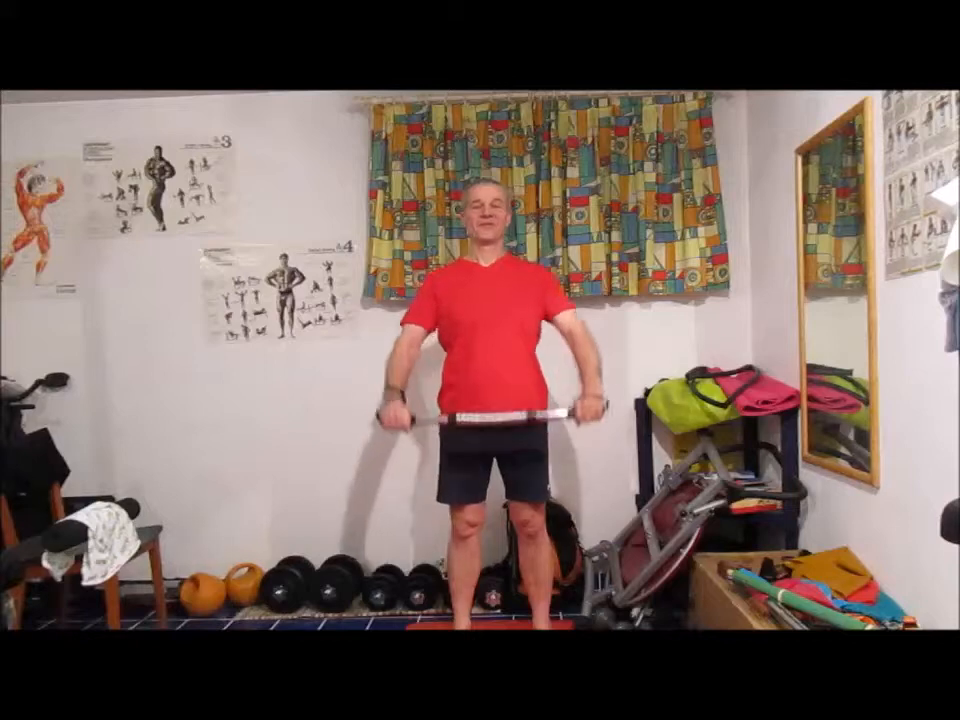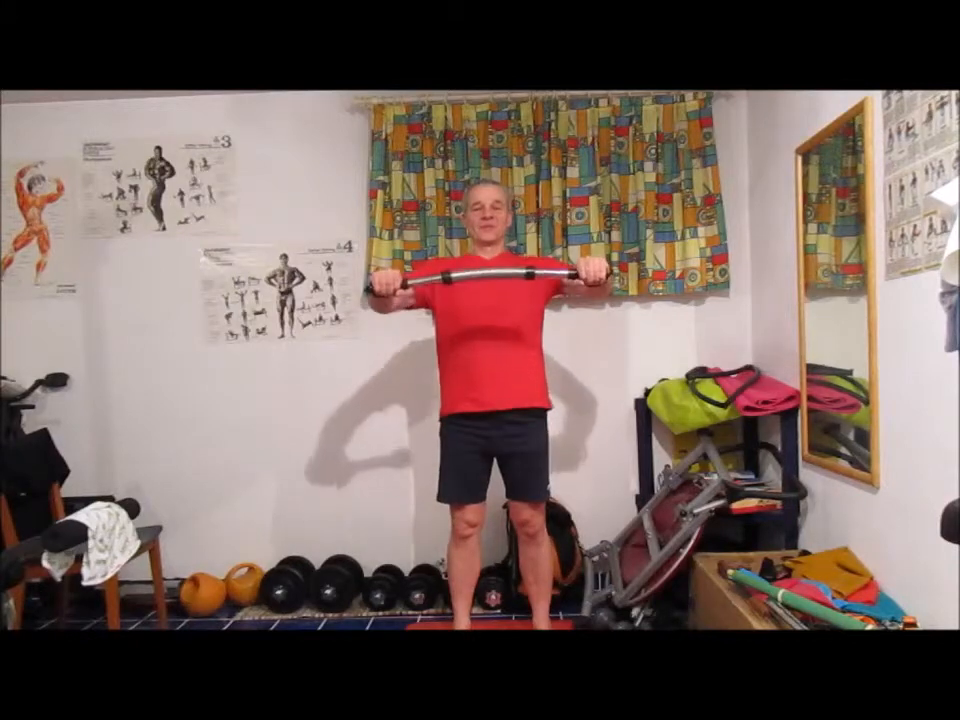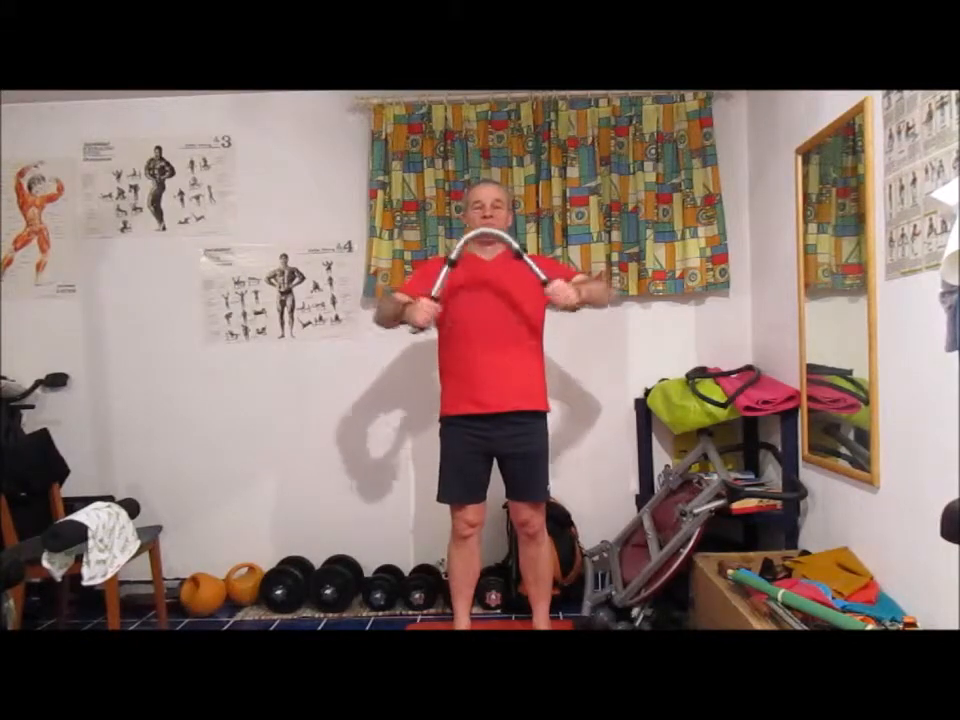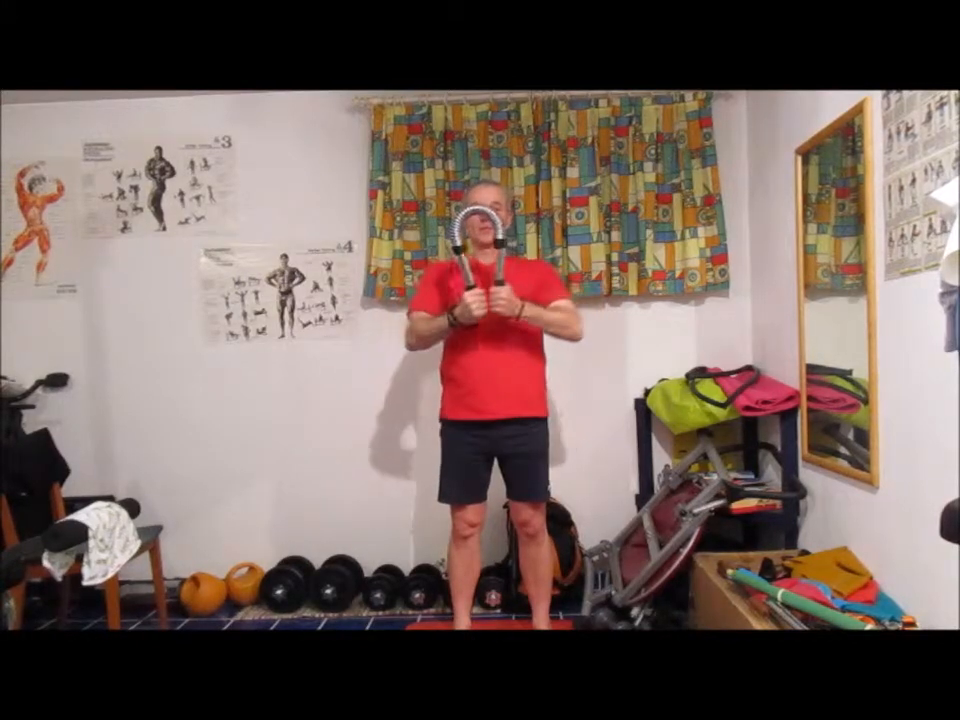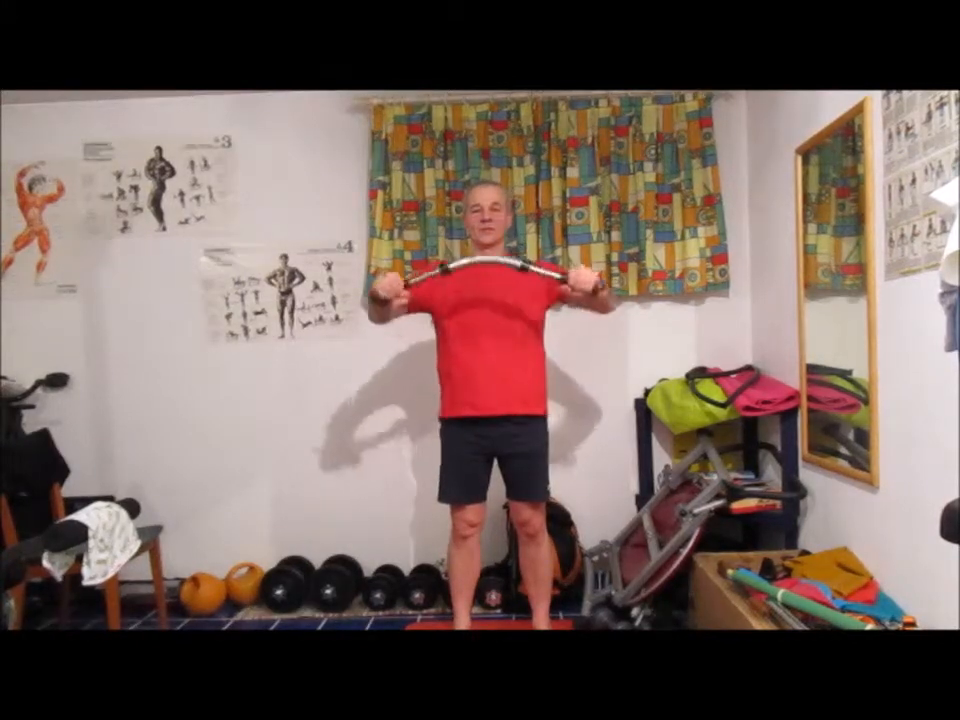
dt=0.5s
person 1, frame 1
left shoulder: (535, 276)
right shoulder: (439, 280)
left elbow: (576, 330)
right elbow: (406, 342)
left wrist: (592, 385)
right wrist: (394, 394)
left hip: (525, 420)
right hip: (461, 422)
left knee: (531, 524)
right knee: (465, 525)
left ankle: (541, 623)
right ankle: (461, 623)
person 1, frame 2
left shoulder: (537, 268)
right shoulder: (439, 271)
left elbow: (590, 284)
right elbow: (387, 302)
left wrist: (597, 272)
right wrist: (382, 287)
left hip: (524, 416)
right hip: (462, 419)
left knee: (531, 523)
right knee: (465, 524)
left ankle: (542, 622)
right ankle: (461, 623)
person 1, frame 3
left shoulder: (538, 267)
right shoulder: (439, 269)
left elbow: (603, 292)
right elbow: (383, 313)
left wrist: (574, 293)
right wrist: (408, 312)
left hip: (524, 416)
right hip: (462, 419)
left knee: (531, 523)
right knee: (465, 524)
left ankle: (542, 623)
right ankle: (461, 623)
person 1, frame 4
left shoulder: (538, 272)
right shoulder: (440, 275)
left elbow: (574, 328)
right elbow: (413, 338)
left wrist: (519, 308)
right wrist: (456, 317)
left hip: (524, 420)
right hip: (462, 422)
left knee: (531, 524)
right knee: (465, 525)
left ankle: (541, 622)
right ankle: (461, 623)
person 1, frame 5
left shoulder: (538, 274)
right shoulder: (439, 277)
left elbow: (606, 305)
right elbow: (381, 315)
left wrist: (593, 285)
right wrist: (381, 295)
left hip: (524, 420)
right hip: (462, 422)
left knee: (531, 524)
right knee: (465, 525)
left ankle: (541, 622)
right ankle: (461, 623)
